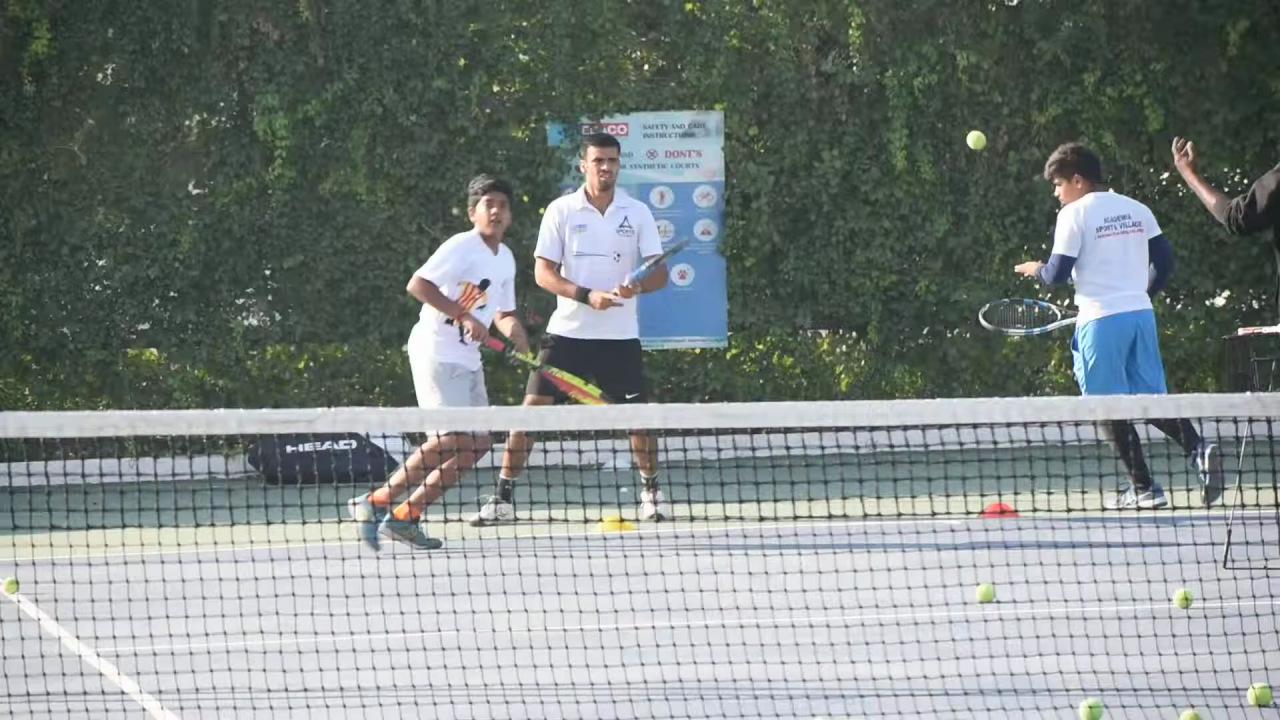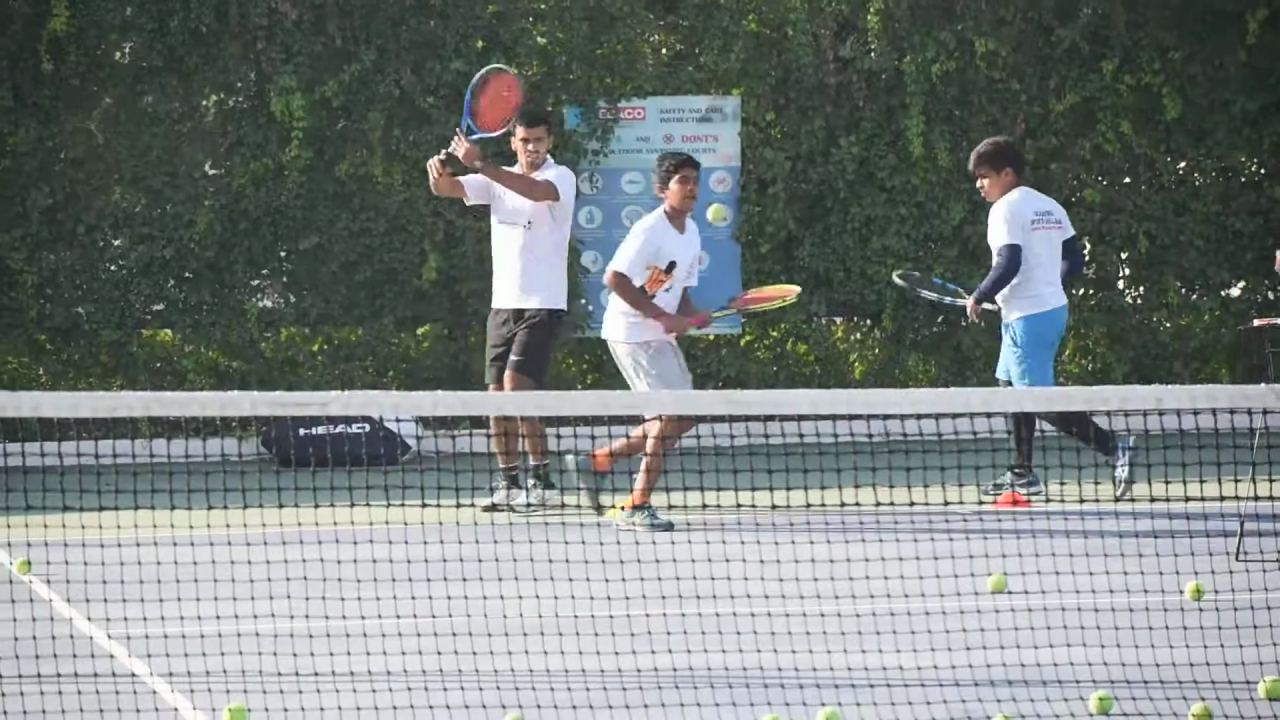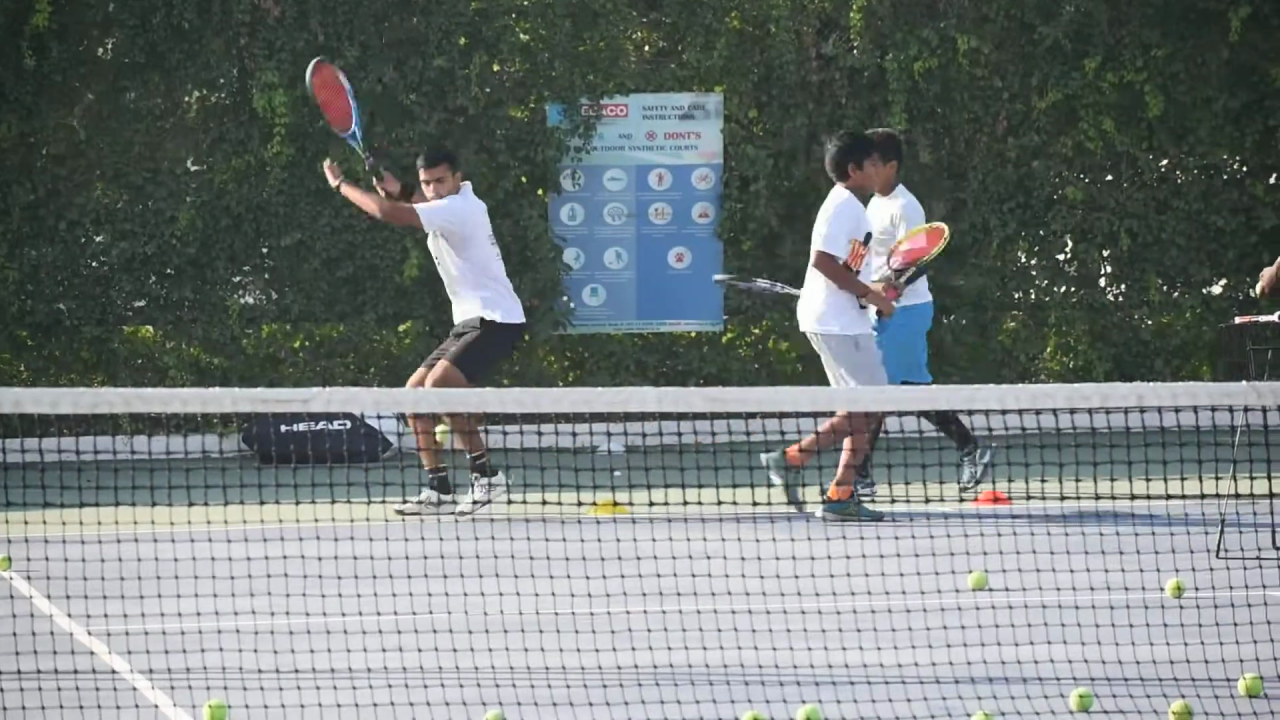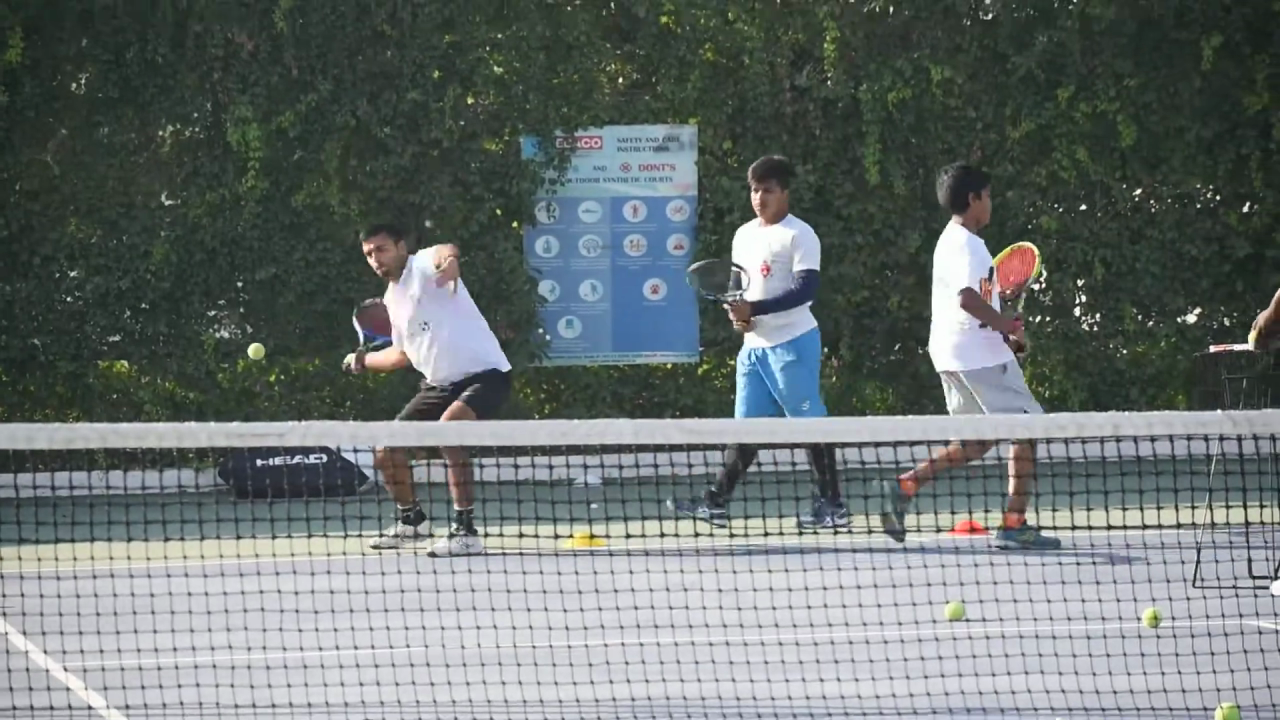
dt=0.4s
person 1, frame 1
left shoulder: (505, 260)
right shoulder: (462, 246)
left elbow: (506, 315)
right elbow: (417, 284)
left wrist: (514, 335)
right wrist: (462, 314)
left hip: (464, 359)
right hip: (438, 355)
left knee: (476, 444)
right knee: (452, 443)
left ankle: (403, 514)
right ankle: (375, 503)
person 1, frame 2
left shoulder: (692, 232)
right shoulder: (650, 229)
right elbow: (614, 280)
left wrist: (688, 315)
right wrist: (664, 317)
left hip: (660, 336)
right hip: (635, 334)
left knee: (681, 415)
right knee: (673, 415)
left ankle: (595, 461)
right ankle: (636, 506)
person 1, frame 3
left shoulder: (850, 206)
right shoulder: (842, 207)
right elbow: (822, 260)
left wrist: (873, 291)
right wrist: (866, 294)
left hip: (846, 321)
right hip: (837, 322)
right knee: (867, 405)
left ankle: (840, 495)
right ankle: (790, 458)
person 1, frame 4
left shoulder: (953, 238)
right shoulder: (967, 243)
right elbow: (968, 299)
left wrist: (999, 321)
right wrist: (1009, 327)
left hip: (951, 352)
right hip: (981, 354)
left knee: (973, 439)
person 2, frame 1
left shoulder: (637, 213)
right shoulder: (560, 212)
left elbow: (656, 271)
right elbow: (543, 273)
left wrist: (634, 288)
right wrist: (586, 296)
left hip: (618, 336)
right hip: (566, 333)
right knee: (532, 411)
left ankle: (651, 489)
right ankle: (501, 499)
person 2, frame 2
left shoulder: (561, 177)
right shoulder: (497, 181)
left elbow: (538, 191)
right elbow: (444, 188)
left wrist: (477, 161)
right wrist: (440, 165)
left hip: (542, 305)
right hip: (503, 305)
left knee: (518, 387)
right knee: (498, 395)
left ankle: (542, 483)
right ankle: (510, 483)
person 2, frame 3
left shoulder: (457, 206)
right shoulder: (458, 204)
left elbow: (385, 213)
right elbow: (400, 201)
left wrist: (340, 183)
right wrist: (398, 191)
left hip: (497, 324)
right hip: (473, 326)
left knee: (438, 385)
right knee: (416, 391)
left ankle: (485, 473)
right ankle: (437, 489)
person 2, frame 4
left shoulder: (424, 261)
right shoulder: (392, 298)
left elbow: (445, 255)
left wrist: (444, 266)
right wrist: (365, 360)
left hip: (486, 375)
right hip: (440, 384)
right knee: (388, 450)
left ankle: (465, 529)
right ankle: (410, 521)
person 3, frame 1
left shoulder: (1074, 214)
right shoulder: (1138, 211)
left elbow: (1059, 274)
right elbow: (1164, 262)
left wrist: (1038, 270)
left hip: (1103, 321)
right hip: (1140, 315)
right knee: (1154, 400)
left ankle: (1143, 488)
right ankle: (1199, 449)
person 3, frame 2
left shoulder: (1006, 210)
right shoulder: (1051, 207)
left elbow: (1007, 267)
right elbow: (1074, 261)
left wrist: (978, 297)
left hip: (1029, 318)
right hip: (1051, 310)
right knee: (1013, 387)
left ankle: (1113, 446)
right ankle: (1022, 472)
person 3, frame 3
left shoulder: (903, 206)
right shoulder: (876, 204)
left wrist: (870, 289)
left hip: (904, 311)
right hip: (889, 312)
right knee: (917, 390)
left ankle: (862, 475)
right ankle: (971, 448)
person 3, frame 4
left shoulder: (800, 234)
right shoulder: (744, 234)
left elbow: (806, 290)
left wrist: (754, 308)
right wrist: (738, 312)
left hip: (793, 342)
right hip: (755, 345)
left ankle: (832, 504)
right ankle: (716, 502)
